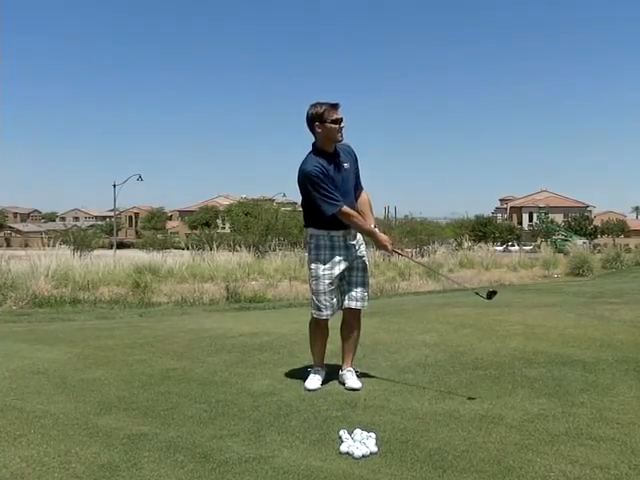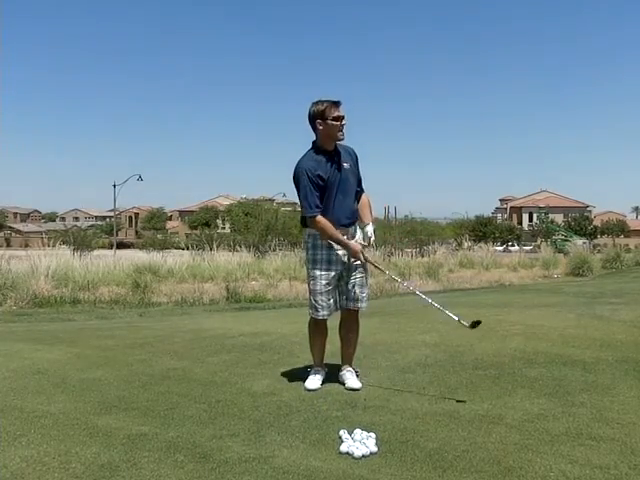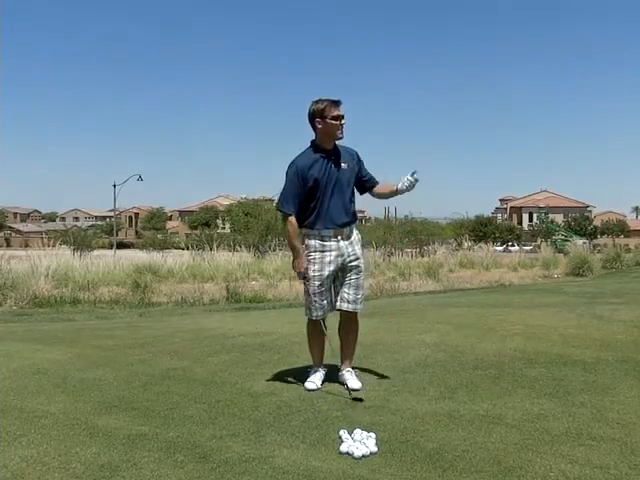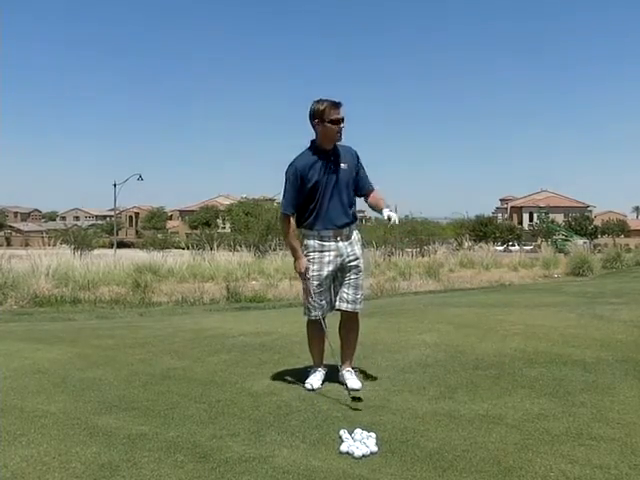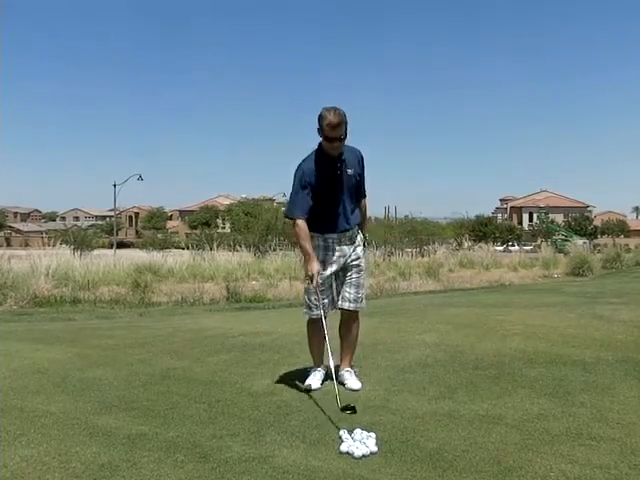
dt=0.3s
person 1, frame 1
left shoulder: (348, 153)
right shoulder: (311, 169)
right elbow: (342, 212)
left wrist: (373, 228)
right wrist: (375, 236)
left hip: (354, 239)
right hip: (325, 243)
left knee: (354, 309)
right knee: (322, 312)
left ankle: (347, 368)
right ankle: (318, 368)
person 1, frame 2
left shoulder: (349, 154)
right shoulder: (306, 166)
left elbow: (360, 193)
right elbow: (314, 217)
left wrist: (368, 226)
right wrist: (346, 244)
left hip: (352, 239)
right hip: (322, 246)
left knee: (351, 310)
right knee: (320, 313)
left ankle: (347, 368)
right ankle: (317, 368)
person 1, frame 3
left shoulder: (350, 156)
right shoulder: (301, 165)
left elbow: (373, 187)
right elbow: (289, 214)
left wrist: (399, 188)
right wrist: (298, 254)
left hip: (350, 240)
right hip: (318, 244)
left knee: (350, 311)
right knee: (316, 314)
left ankle: (347, 368)
right ankle: (318, 368)
person 1, frame 4
left shoulder: (350, 155)
right shoulder: (300, 165)
left elbow: (368, 193)
right elbow: (288, 214)
left wrist: (385, 209)
right wrist: (297, 255)
left hip: (350, 241)
right hip: (317, 245)
left knee: (351, 310)
right knee: (316, 313)
left ankle: (347, 368)
right ankle: (318, 368)
person 1, frame 5
left shoulder: (356, 157)
right shoulder: (307, 168)
right elbow: (299, 218)
left wrist: (364, 234)
right wrist: (310, 258)
left hip: (352, 243)
right hip: (321, 245)
left knee: (351, 310)
right knee: (316, 313)
left ankle: (346, 368)
right ankle: (318, 368)
